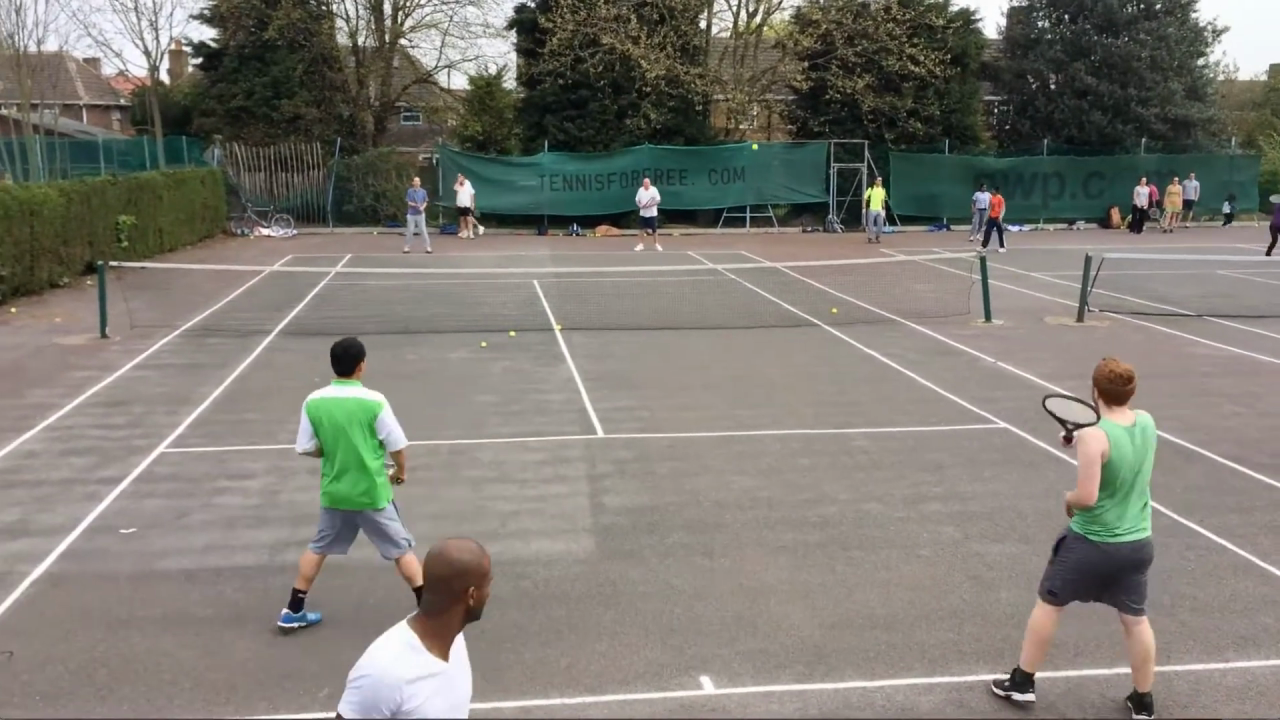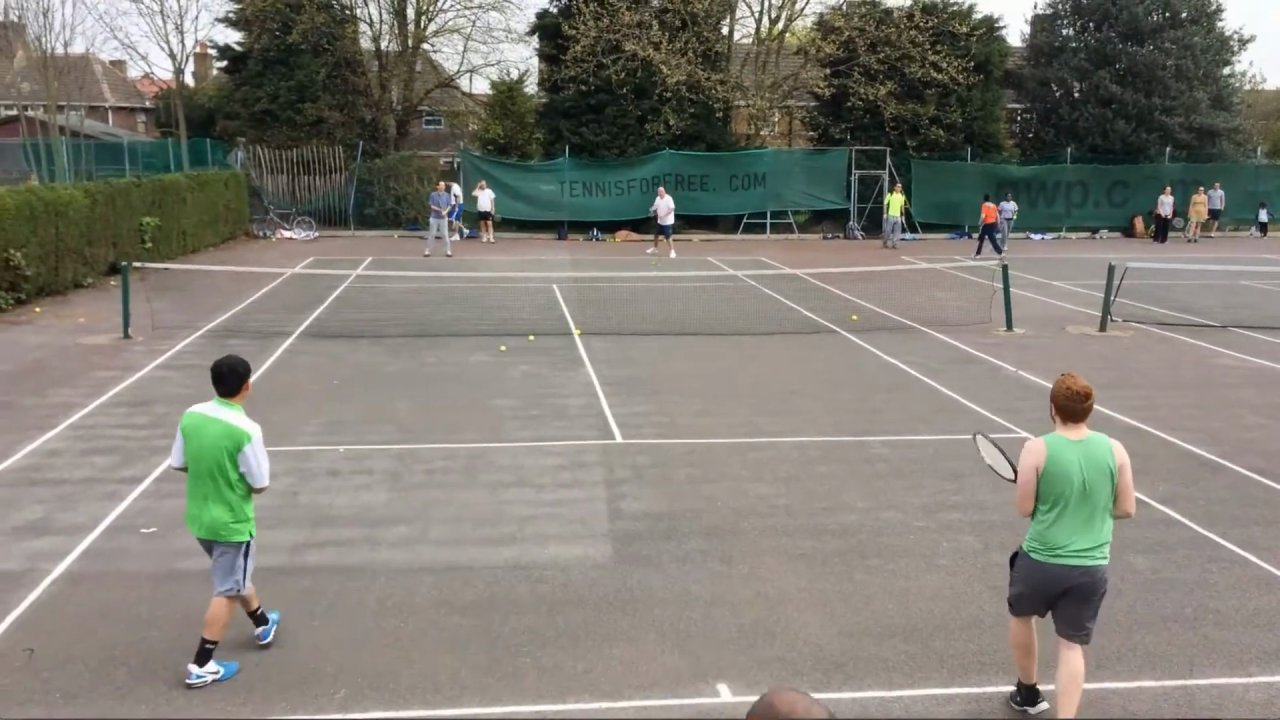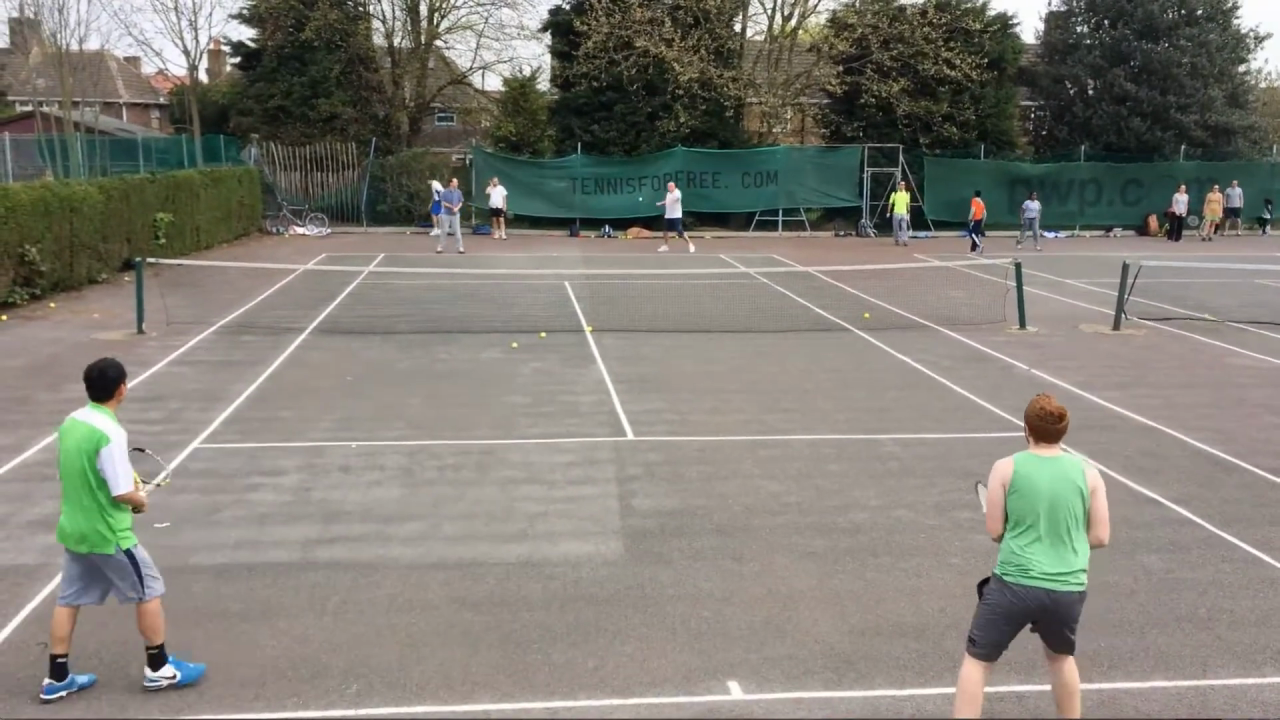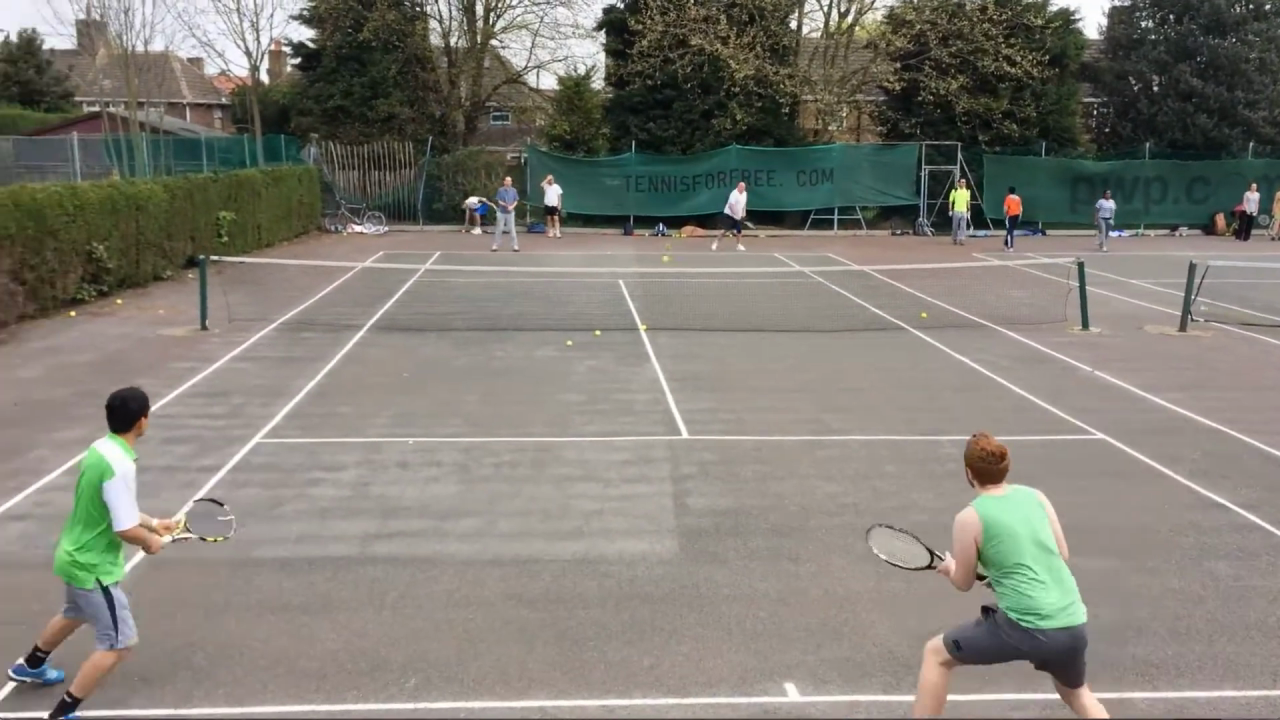
dt=0.7s
person 1, frame 1
left shoulder: (1095, 436)
right shoulder: (1146, 422)
left elbow: (1086, 498)
left wrist: (1069, 498)
left hip: (1092, 543)
right hip: (1138, 544)
left knee: (1048, 604)
right knee: (1136, 620)
left ankle: (1022, 681)
person 1, frame 2
left shoulder: (1037, 449)
right shoulder: (1114, 450)
left elbow: (1024, 509)
right elbow: (1127, 508)
left hip: (1041, 560)
right hip: (1091, 567)
left knee: (1020, 616)
right knee: (1071, 646)
person 1, frame 3
left shoulder: (1006, 468)
right shoulder: (1088, 473)
left elbow: (995, 531)
right elbow: (1101, 537)
left hip: (1013, 584)
right hip: (1067, 590)
left knee: (976, 660)
right knee: (1059, 657)
person 1, frame 4
left shoulder: (970, 517)
right shoulder: (1036, 497)
left elbow: (963, 583)
left wrist: (951, 567)
left hip: (1024, 627)
right hip: (1072, 624)
left knee: (936, 655)
right knee: (1076, 693)
person 2, frame 1
left shoulder: (314, 402)
right shoulder: (375, 402)
left elbow: (305, 448)
right elbow: (397, 447)
right wrist: (400, 472)
left hip: (334, 493)
right hip: (373, 493)
left knee: (318, 548)
right knee: (400, 550)
left ankle: (293, 611)
person 2, frame 2
left shoulder: (190, 416)
right shoulder: (246, 430)
left elbow: (179, 464)
right elbow: (260, 484)
left hip: (199, 518)
right hip: (231, 523)
left knee: (233, 576)
right knee: (227, 590)
left ankle: (262, 624)
right ankle: (201, 665)
person 2, frame 3
left shoulder: (69, 423)
right shoulder: (110, 433)
right elbow: (122, 494)
right wrist: (139, 500)
left hip: (72, 530)
right hip: (108, 535)
left knee: (69, 600)
right knee: (149, 593)
left ankle: (57, 677)
right ankle: (158, 668)
person 2, frame 4
left shoulder: (99, 447)
right shoulder: (119, 465)
right elbow: (124, 528)
left wrist: (149, 523)
right wrist: (149, 542)
left hip: (74, 555)
right hip: (91, 565)
left knee: (76, 613)
right knee: (119, 644)
left ankle: (30, 667)
